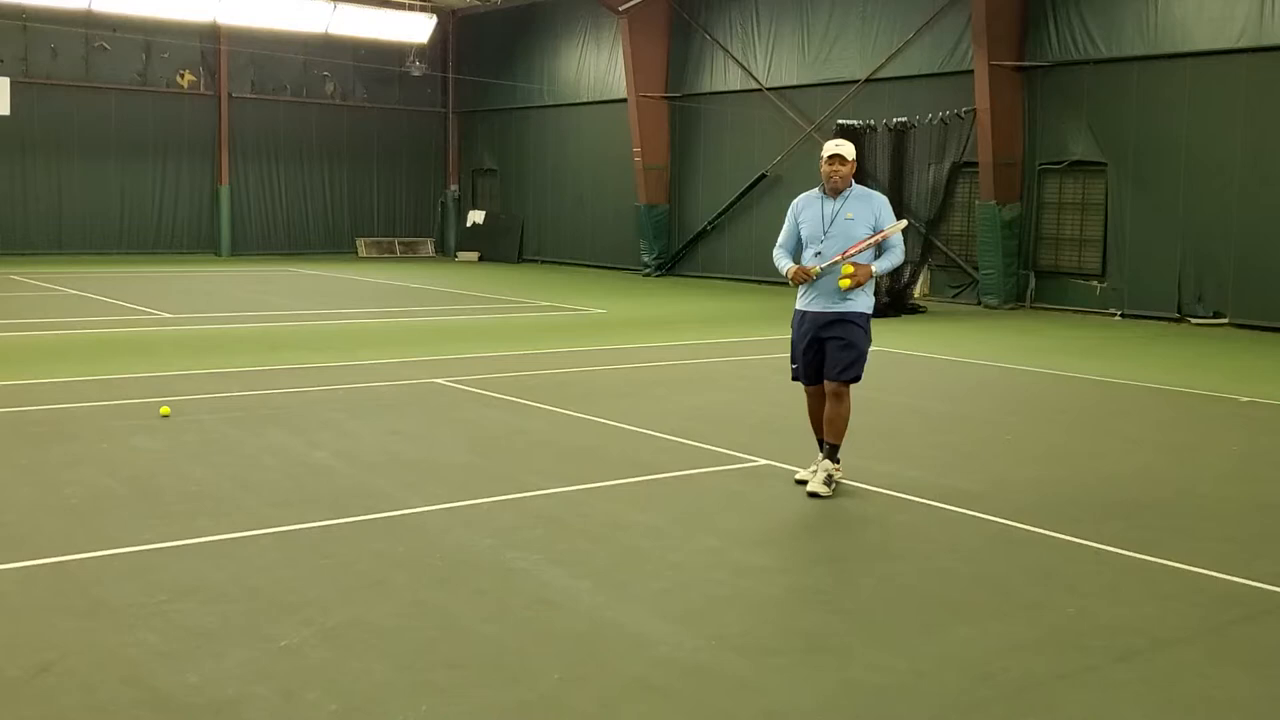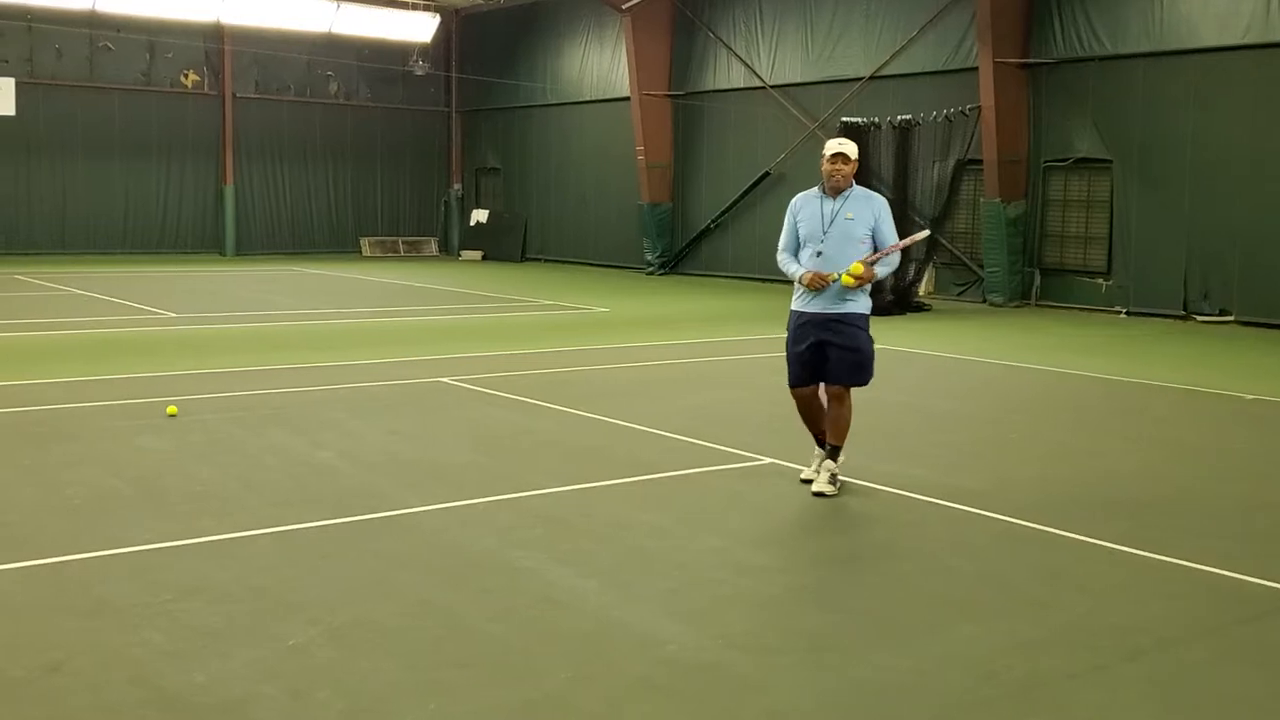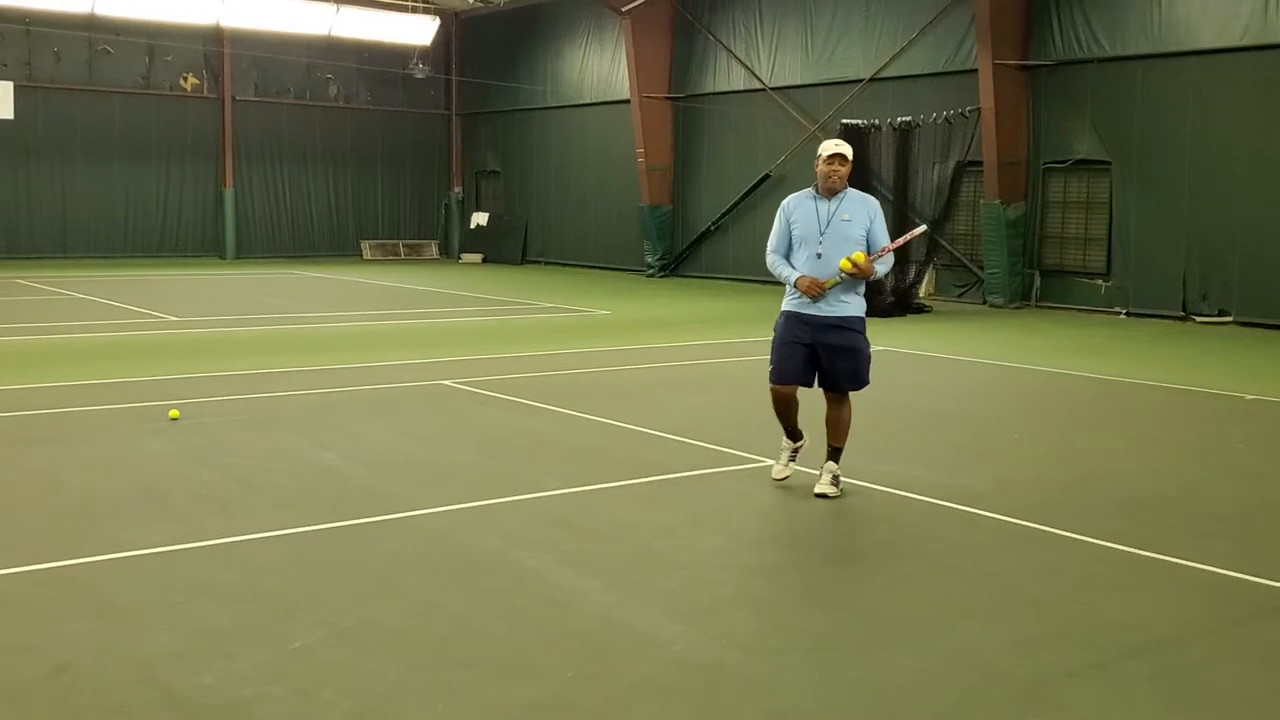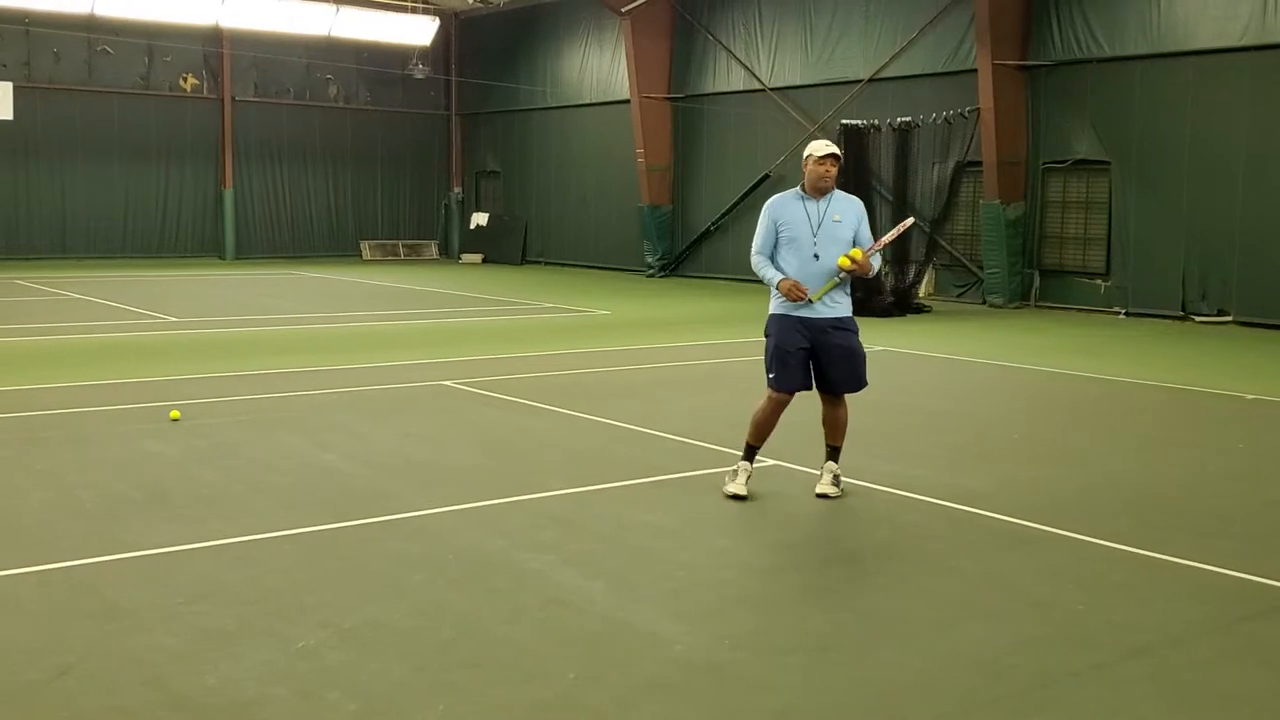
dt=0.2s
person 1, frame 1
left shoulder: (875, 202)
right shoulder: (802, 204)
left elbow: (896, 250)
right elbow: (781, 249)
left wrist: (870, 269)
right wrist: (789, 269)
left hip: (850, 312)
right hip: (808, 310)
left knee: (836, 387)
right knee: (812, 388)
left ankle: (828, 465)
right ankle: (827, 457)
person 1, frame 2
left shoulder: (874, 204)
right shoulder: (800, 204)
left elbow: (892, 254)
right elbow: (784, 253)
left wrist: (874, 273)
right wrist: (801, 275)
left hip: (849, 314)
right hip: (804, 312)
left knee: (838, 391)
right knee: (802, 389)
left ankle: (830, 464)
right ankle: (825, 447)
person 1, frame 3
left shoulder: (868, 206)
right shoulder: (792, 205)
left elbow: (886, 256)
right elbow: (774, 255)
left wrist: (873, 270)
right wrist: (797, 279)
left hip: (844, 317)
right hip: (797, 313)
left knee: (838, 394)
right knee: (781, 387)
left ankle: (832, 466)
right ankle: (794, 441)
person 1, frame 4
left shoulder: (853, 207)
right shoulder: (777, 206)
left elbow: (870, 253)
right elbow: (758, 256)
left wrist: (869, 266)
right wrist: (779, 282)
left hip: (836, 317)
right hip: (788, 316)
left knee: (834, 395)
right knee: (779, 395)
left ankle: (831, 466)
right ankle: (745, 464)
